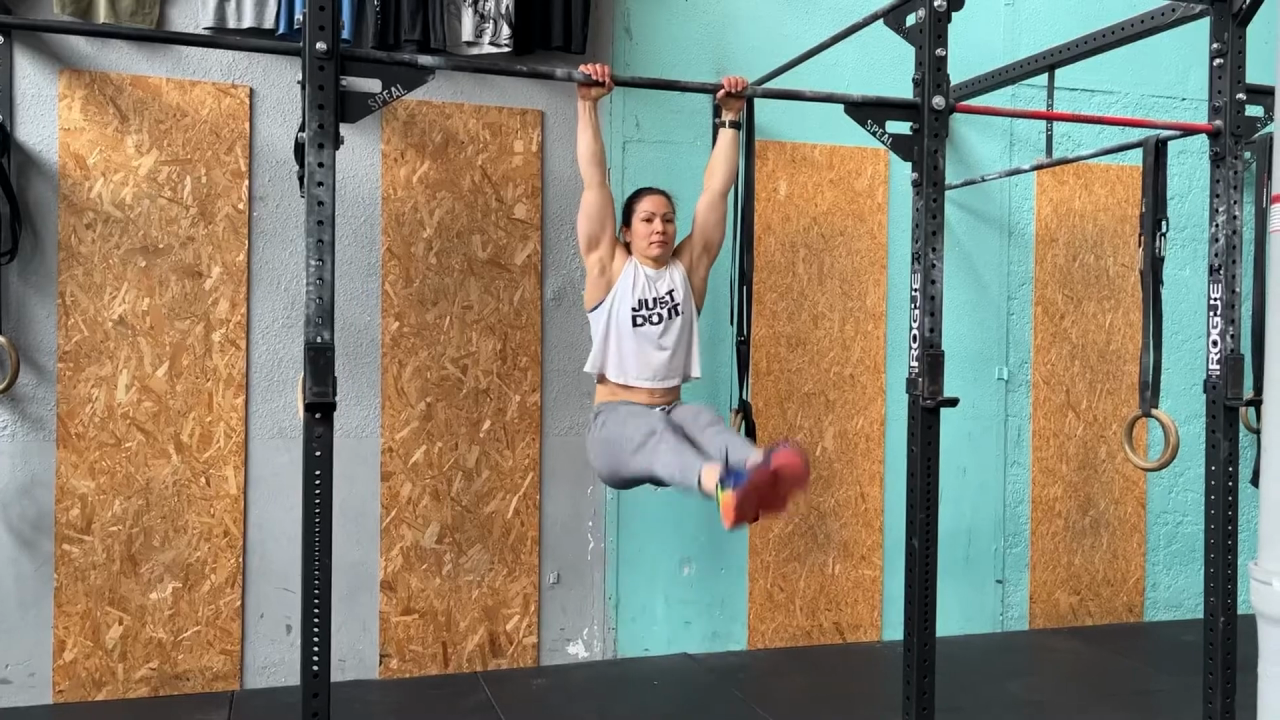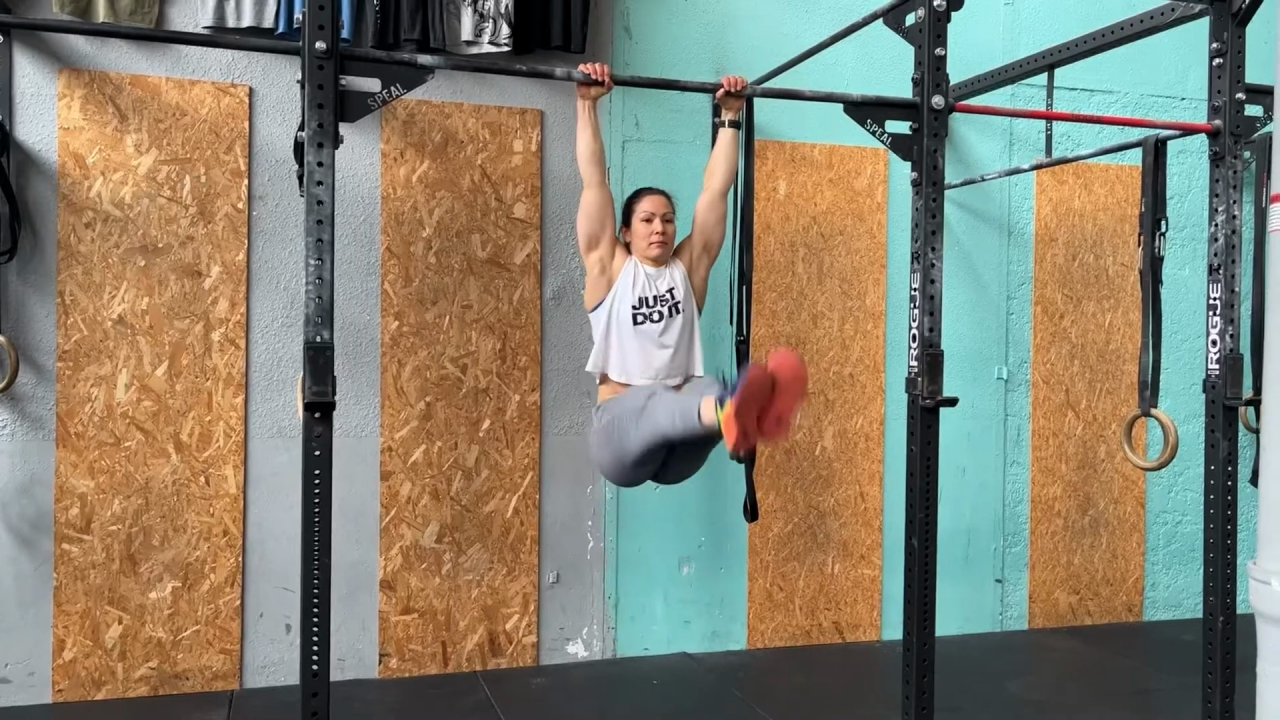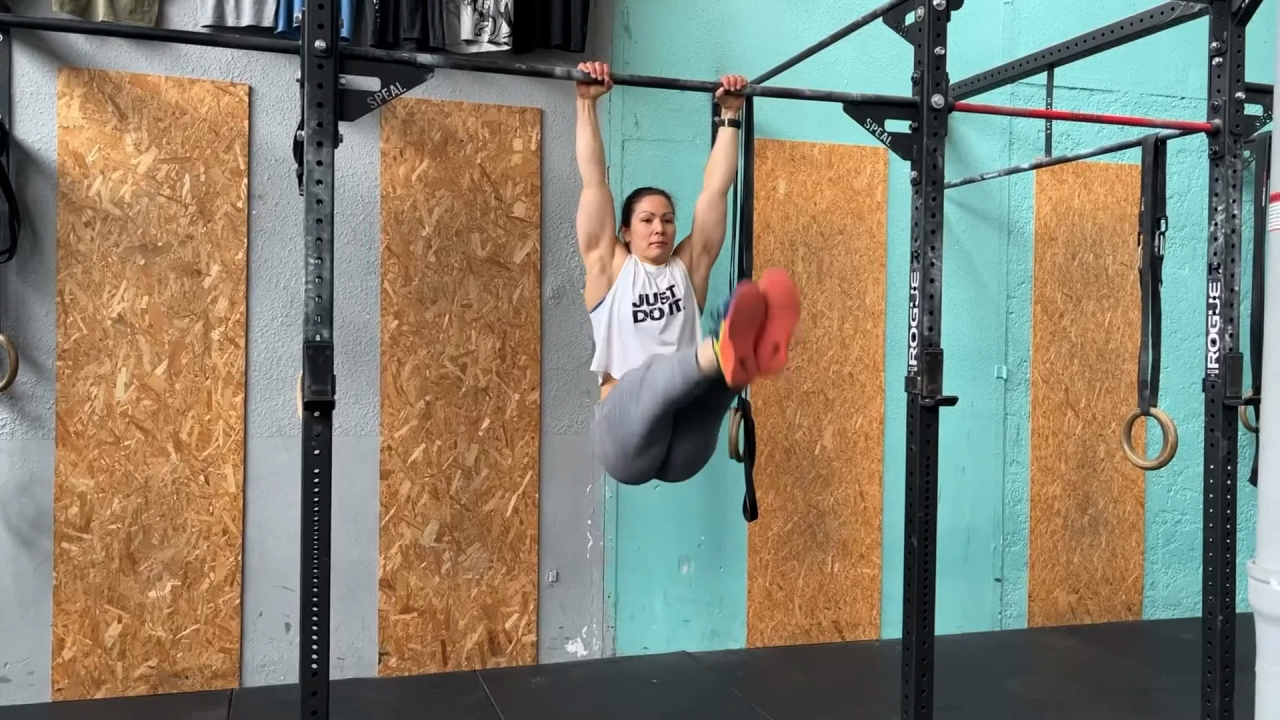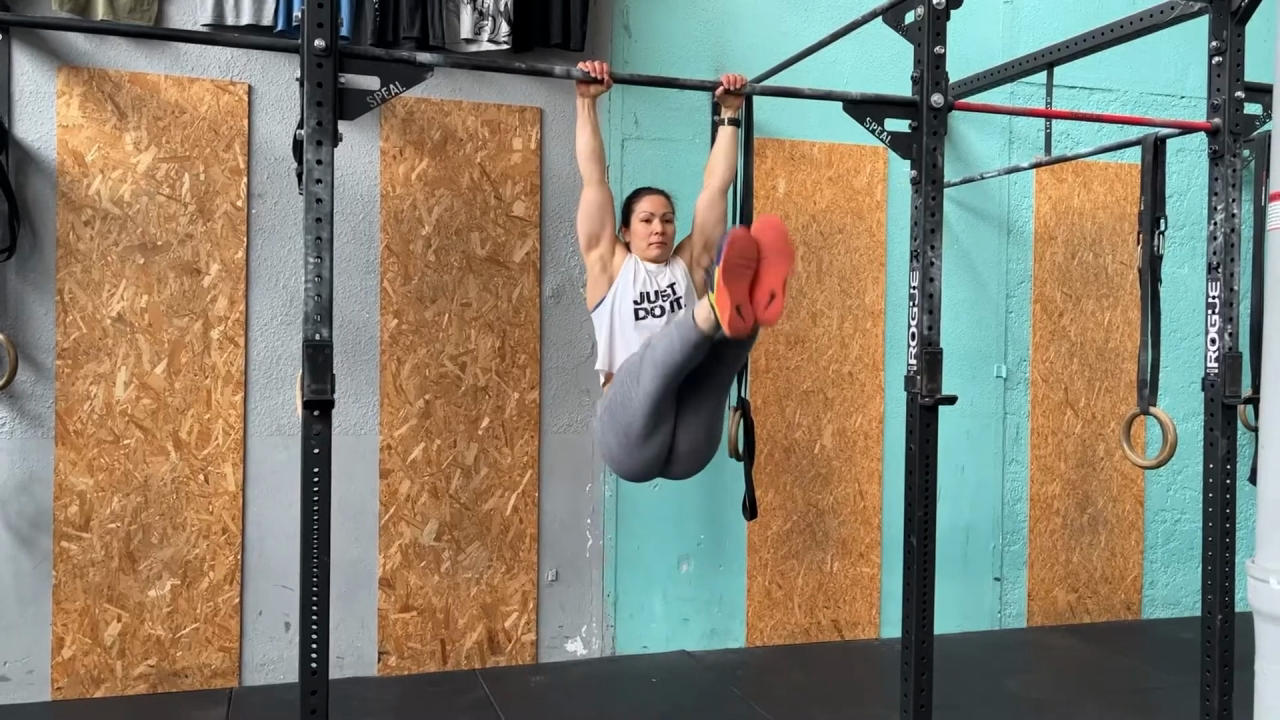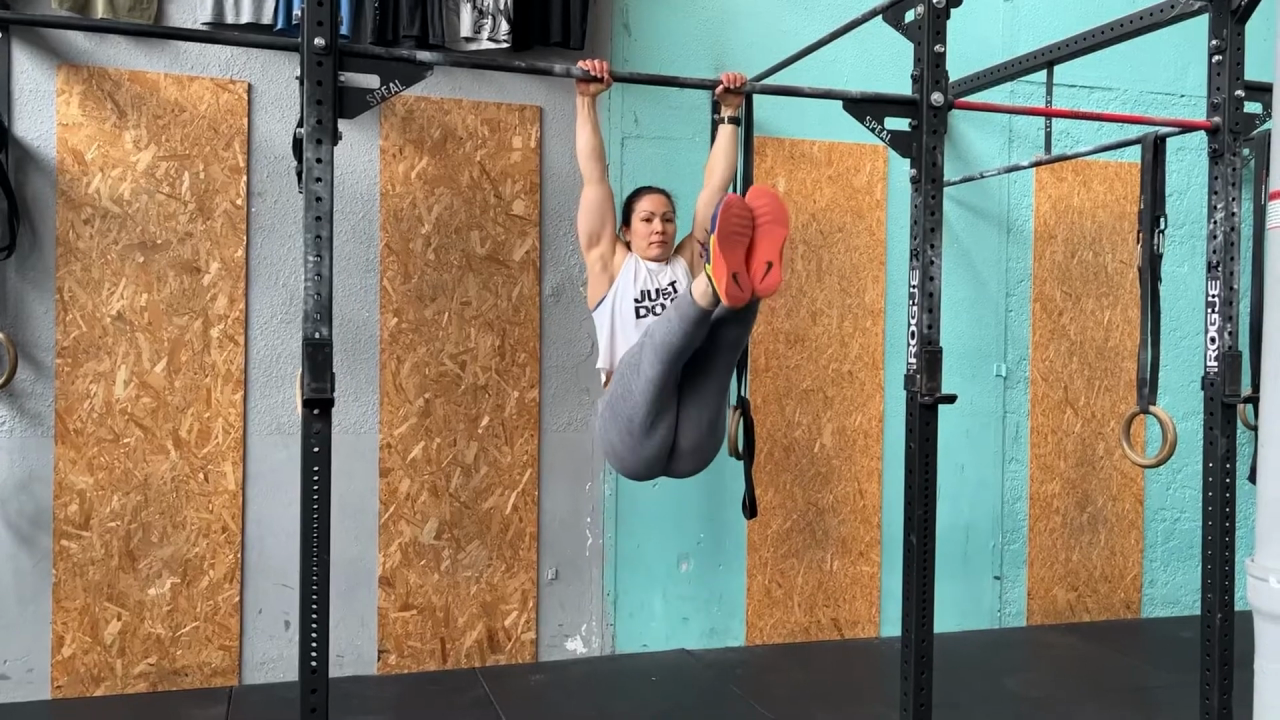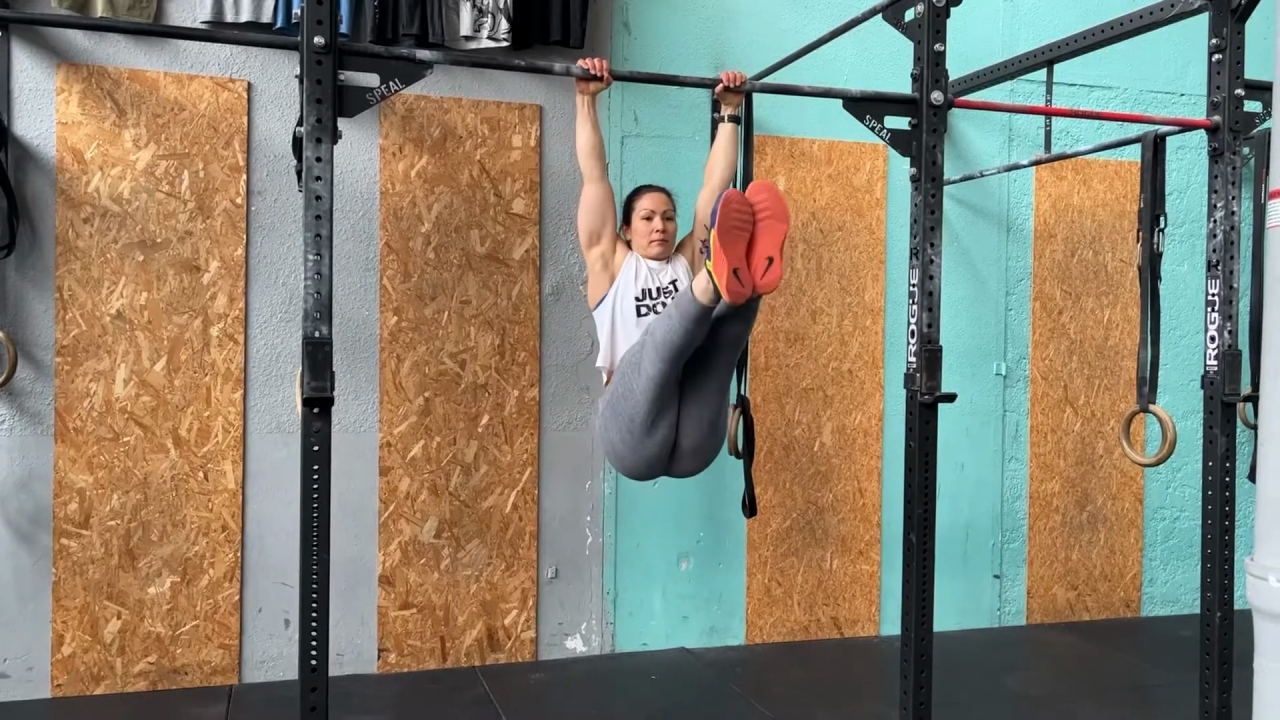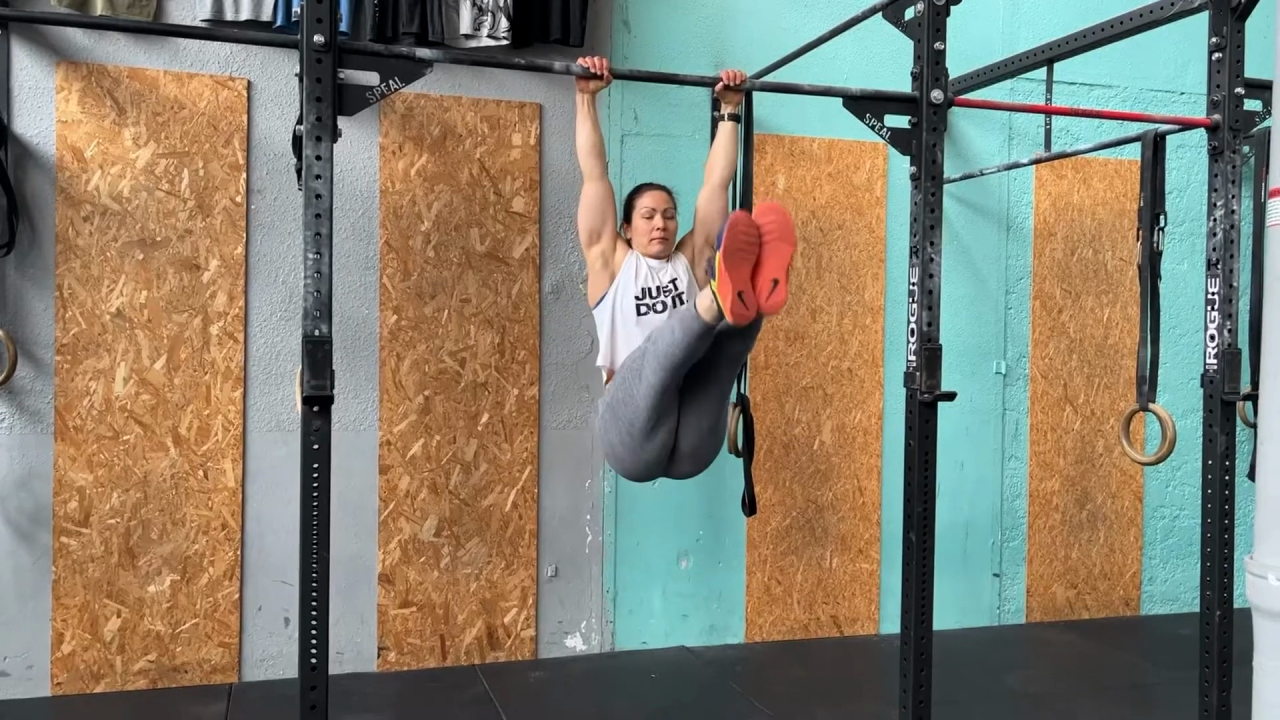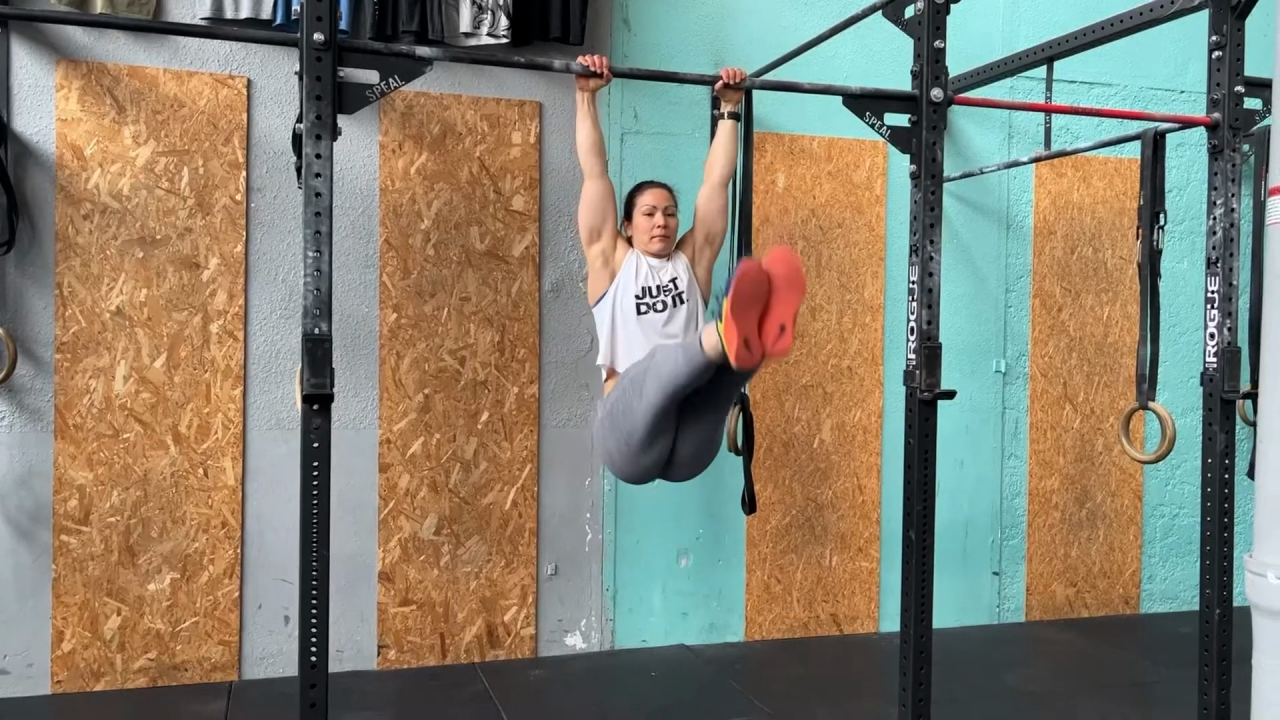
dt=0.1s
person 1, frame 1
left shoulder: (687, 271)
right shoulder: (609, 271)
left elbow: (716, 191)
right elbow: (594, 183)
left wrist: (730, 117)
right wrist: (589, 105)
left hip: (672, 423)
right hip: (618, 432)
left knee: (708, 425)
right knee: (654, 430)
left ankle: (756, 468)
right ankle: (728, 484)
person 1, frame 2
left shoulder: (687, 269)
right shoulder: (609, 270)
left elbow: (717, 190)
right elbow: (592, 182)
left wrist: (730, 116)
right wrist: (587, 104)
left hip: (676, 443)
right hip: (622, 429)
left knee: (704, 394)
right knee: (654, 404)
left ankle: (746, 412)
right ankle: (730, 413)
person 1, frame 3
left shoulder: (689, 268)
right shoulder: (609, 268)
left elbow: (716, 189)
right elbow: (594, 180)
left wrist: (730, 115)
right wrist: (587, 103)
left hip: (685, 444)
right hip: (628, 437)
left knee: (708, 363)
right knee: (659, 371)
left ankle: (743, 349)
right ankle: (725, 352)
person 1, frame 4
left shoulder: (689, 267)
right shoulder: (609, 267)
left elbow: (716, 188)
right elbow: (594, 179)
left wrist: (729, 114)
right wrist: (587, 102)
left hip: (688, 443)
right hip: (631, 432)
left knee: (704, 349)
right knee: (658, 351)
left ankle: (744, 304)
right ankle: (723, 309)
person 1, frame 5
left shoulder: (690, 265)
right shoulder: (610, 266)
left elbow: (716, 186)
right elbow: (595, 178)
left wrist: (730, 113)
right wrist: (586, 101)
left hip: (693, 442)
right hip: (635, 432)
left knee: (720, 325)
right knee: (662, 336)
left ankle: (742, 283)
right ankle: (716, 283)
person 1, frame 6
left shoulder: (690, 263)
right shoulder: (611, 265)
left elbow: (717, 185)
right elbow: (595, 176)
left wrist: (729, 112)
right wrist: (586, 99)
left hip: (693, 442)
right hip: (636, 433)
left knee: (724, 321)
right knee: (662, 333)
left ankle: (744, 276)
right ankle: (718, 279)
person 1, frame 7
left shoulder: (691, 263)
right shoulder: (611, 264)
left elbow: (716, 184)
right elbow: (595, 175)
left wrist: (729, 110)
right wrist: (586, 99)
left hip: (691, 443)
right hip: (631, 428)
right knee: (659, 345)
left ankle: (746, 302)
right ankle: (724, 297)
person 1, frame 8
left shoulder: (692, 262)
right shoulder: (612, 263)
left elbow: (717, 182)
right elbow: (595, 173)
left wrist: (729, 108)
right wrist: (586, 96)
left hip: (688, 445)
right hip: (632, 435)
left knee: (717, 349)
right knee: (662, 361)
left ankle: (754, 332)
right ankle: (729, 337)
